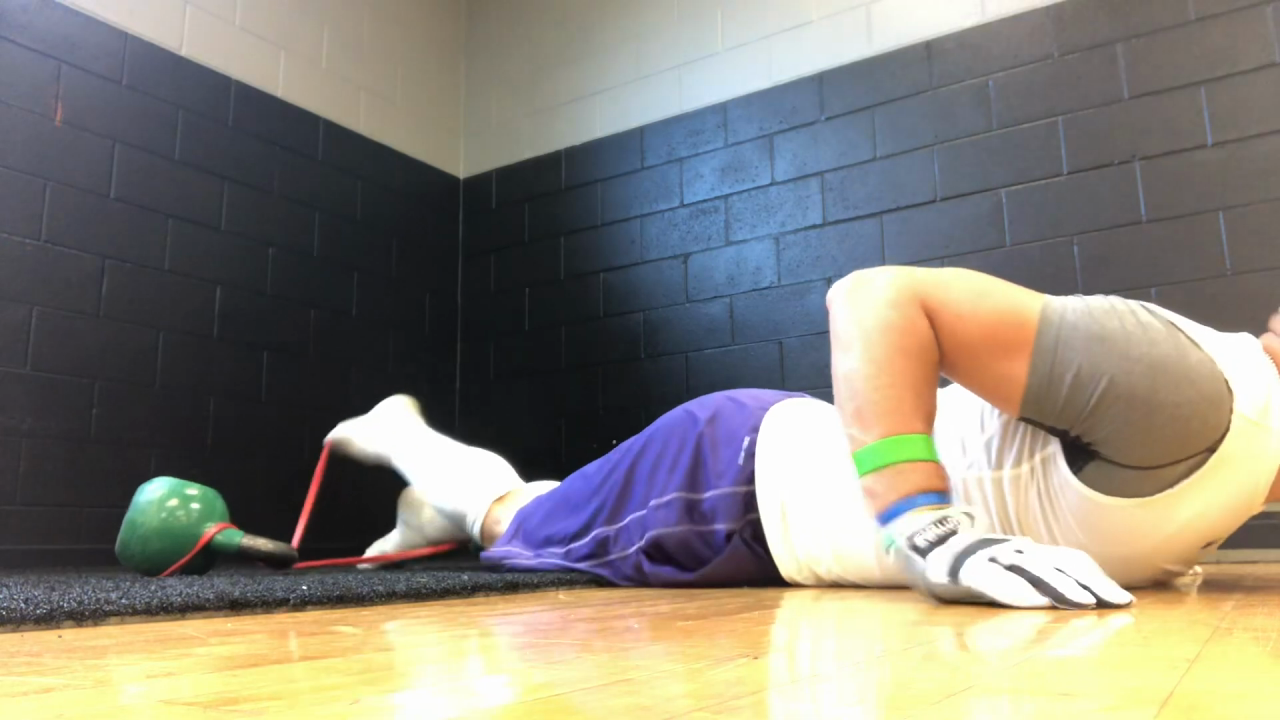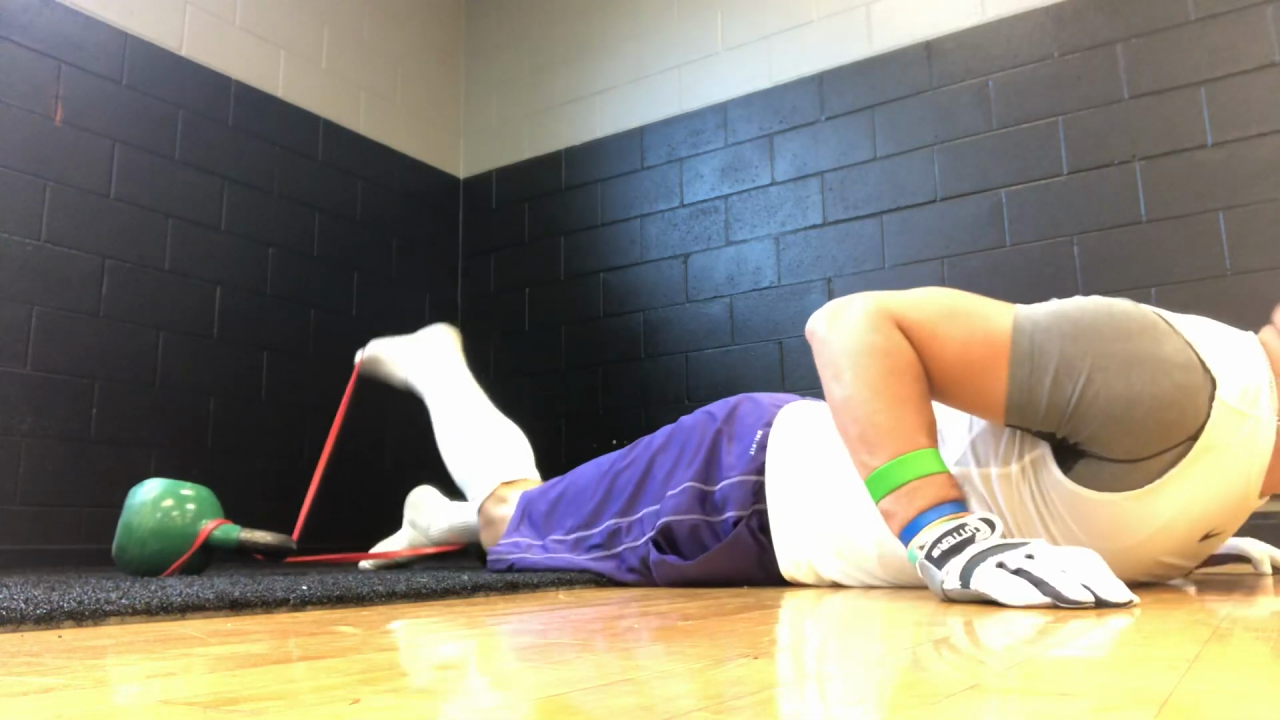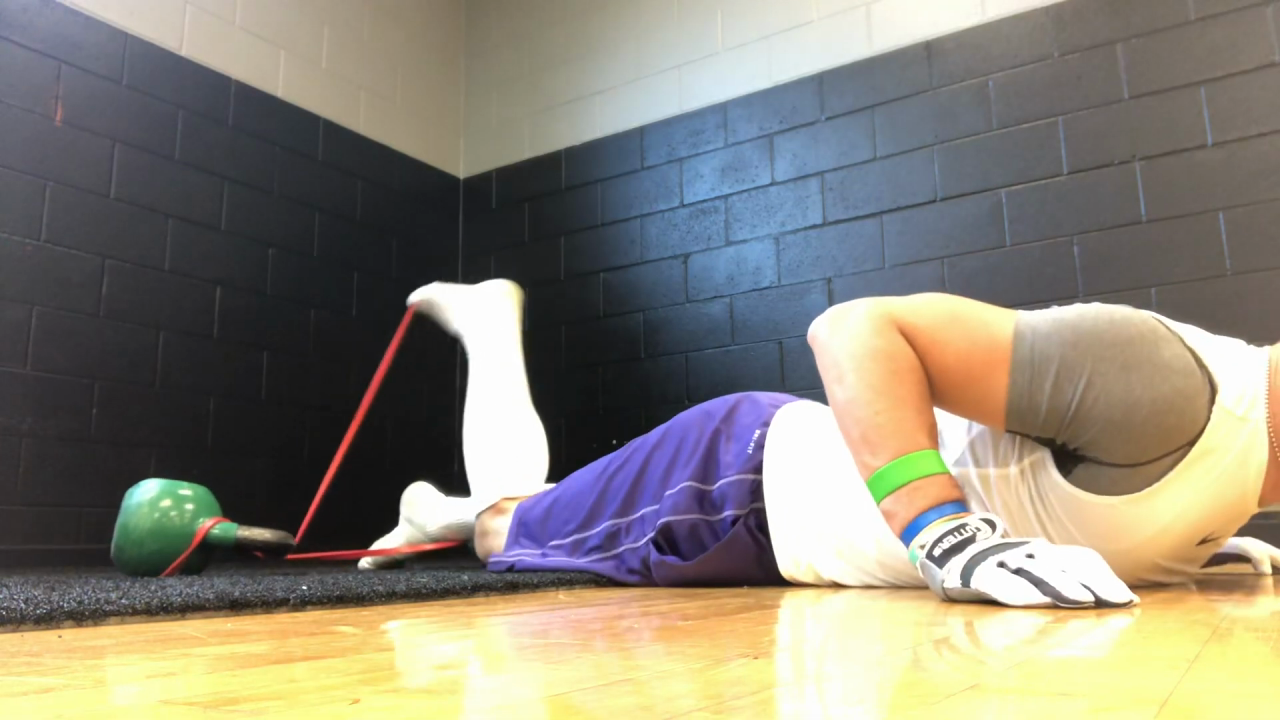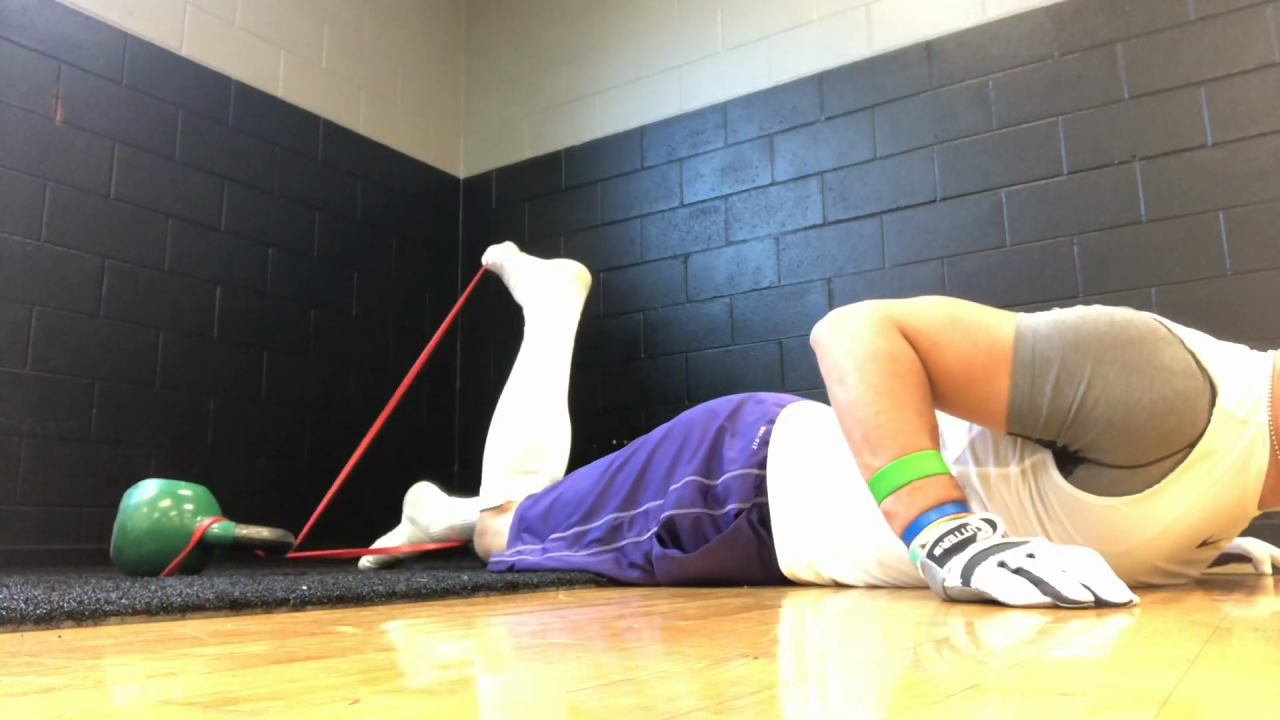
dt=0.3s
person 1, frame 1
right shoulder: (1181, 390)
right elbow: (877, 297)
left wrist: (1147, 532)
right wrist: (930, 528)
left hip: (787, 479)
right hip: (736, 483)
right knee: (510, 525)
left ankle: (435, 509)
right ankle: (402, 436)
person 1, frame 2
right shoulder: (1168, 380)
right elbow: (851, 323)
left wrist: (1184, 538)
right wrist: (950, 540)
left hip: (796, 481)
right hip: (744, 484)
right knee: (510, 516)
left ankle: (438, 515)
right ankle: (434, 362)
person 1, frame 3
right shoulder: (1170, 385)
right elbow: (854, 328)
left wrist: (1182, 537)
right wrist: (950, 538)
left hip: (791, 488)
right hip: (742, 481)
right knee: (507, 528)
left ankle: (436, 511)
right ankle: (491, 319)
person 1, frame 4
right shoulder: (1170, 388)
right elbow: (856, 329)
left wrist: (1188, 537)
right wrist: (950, 537)
left hip: (794, 481)
right hip: (745, 481)
right knee: (509, 530)
left ankle: (438, 512)
right ankle: (555, 296)
